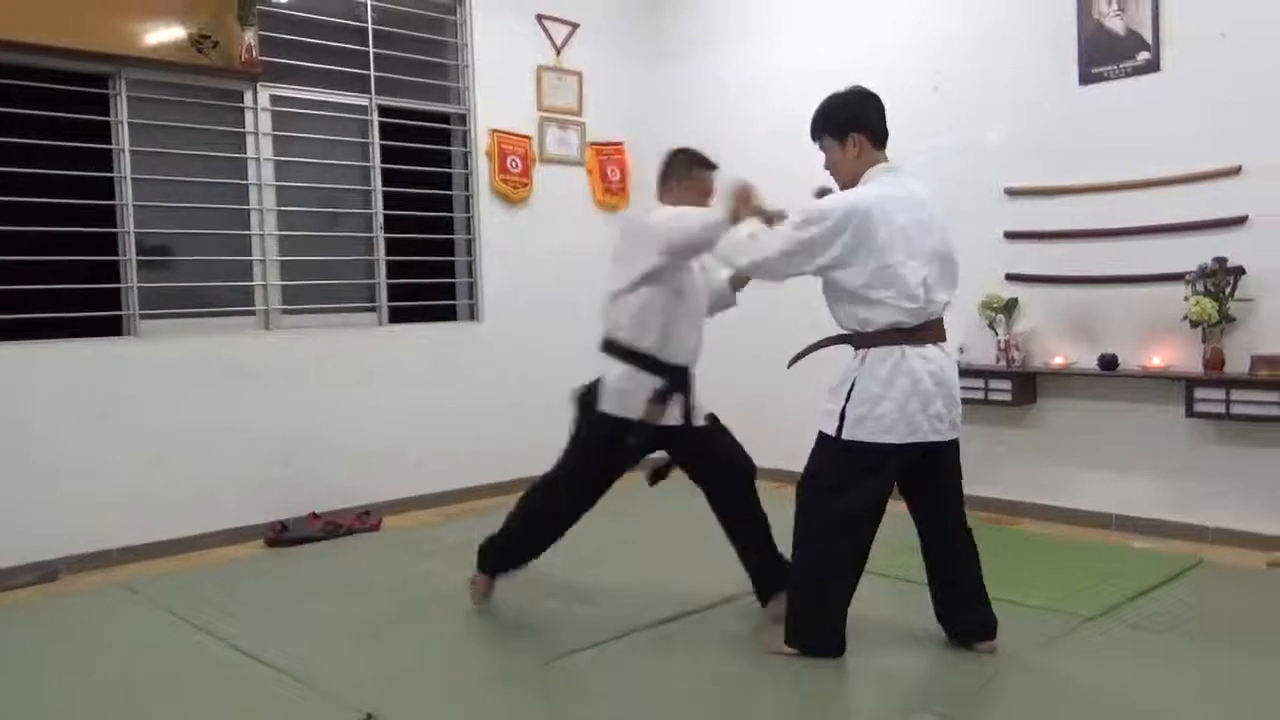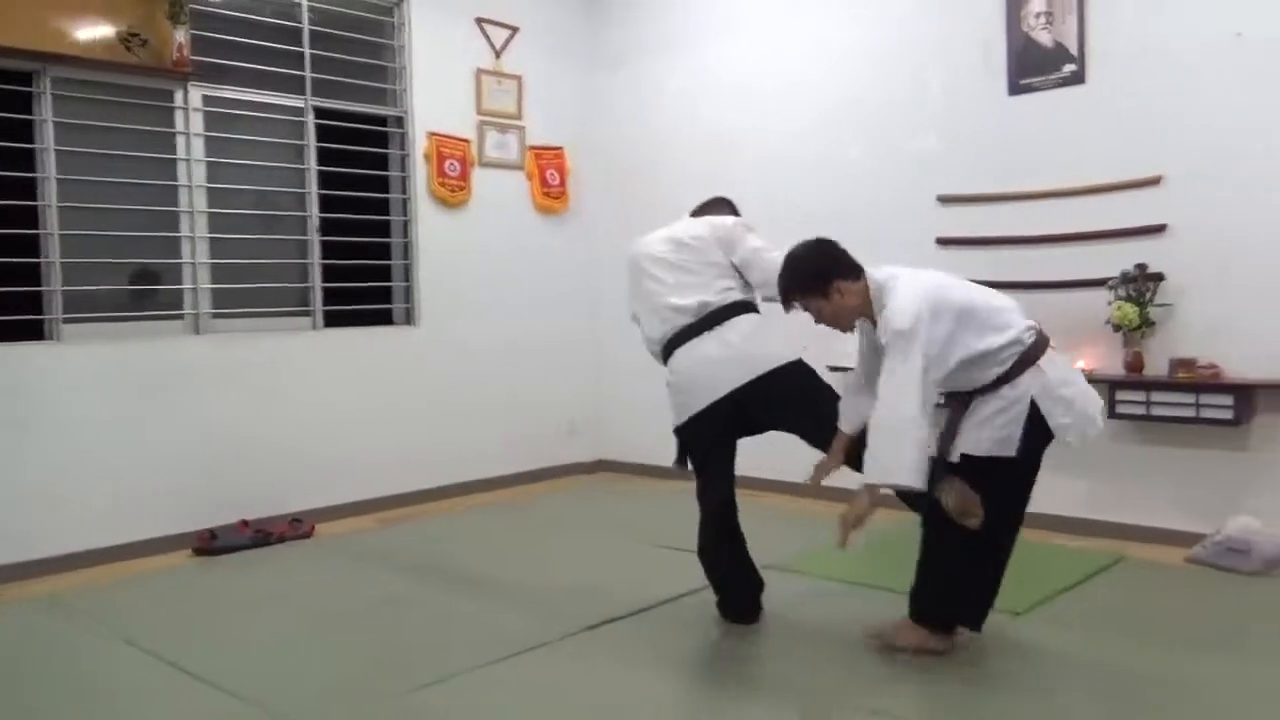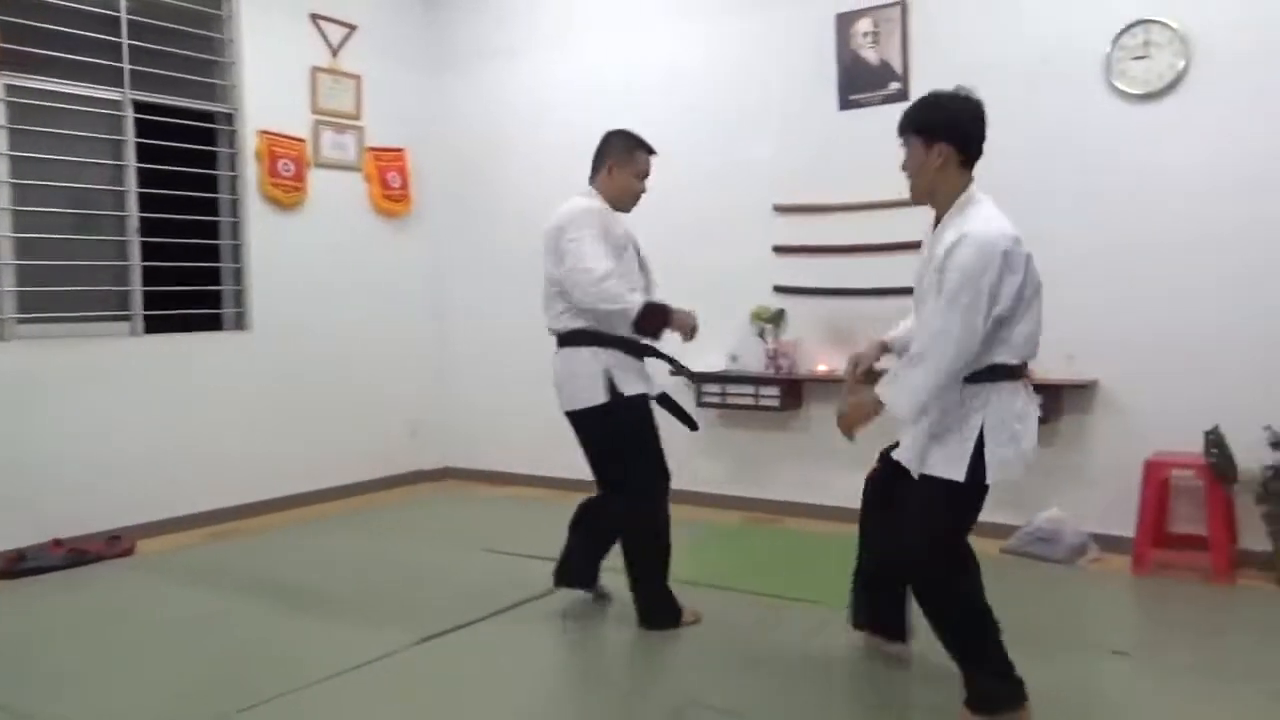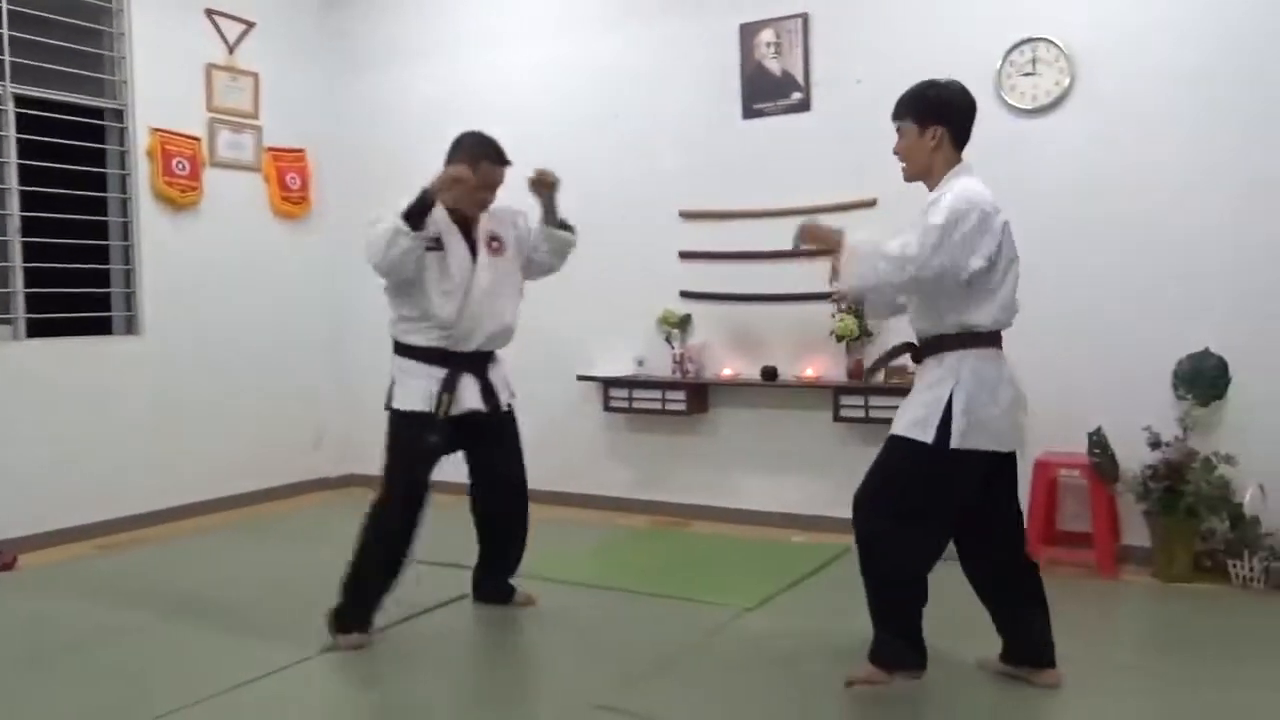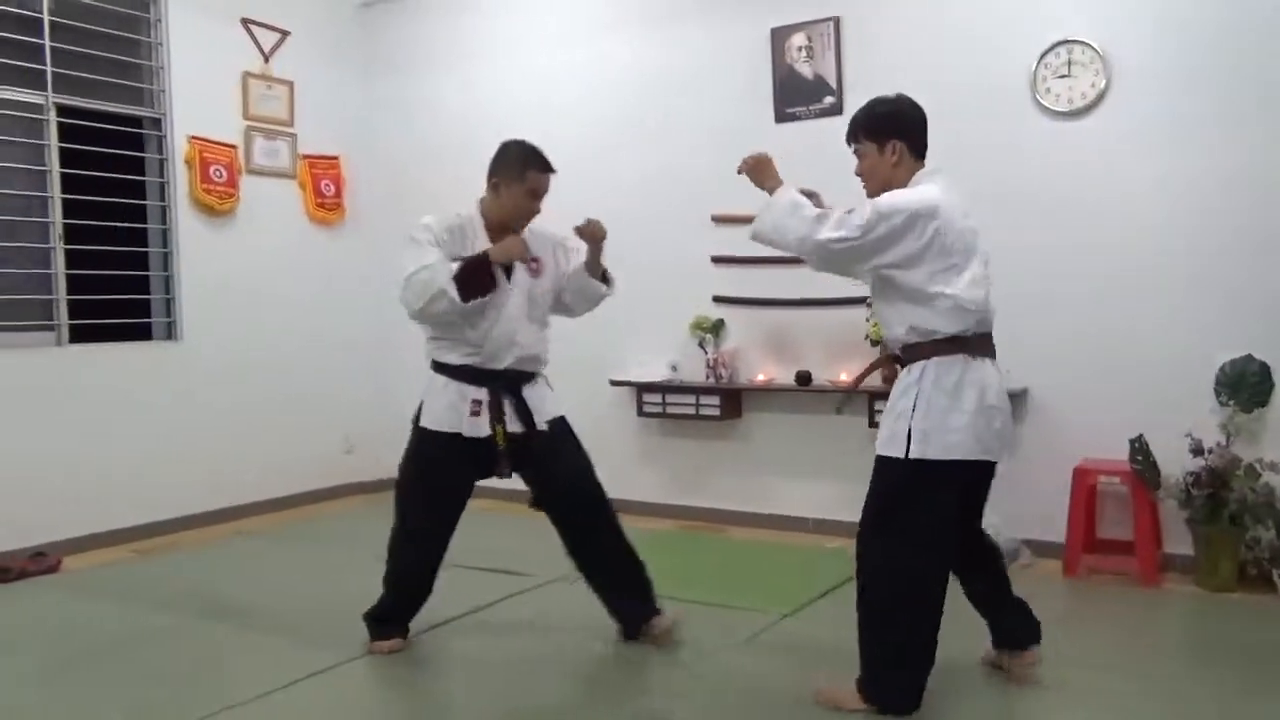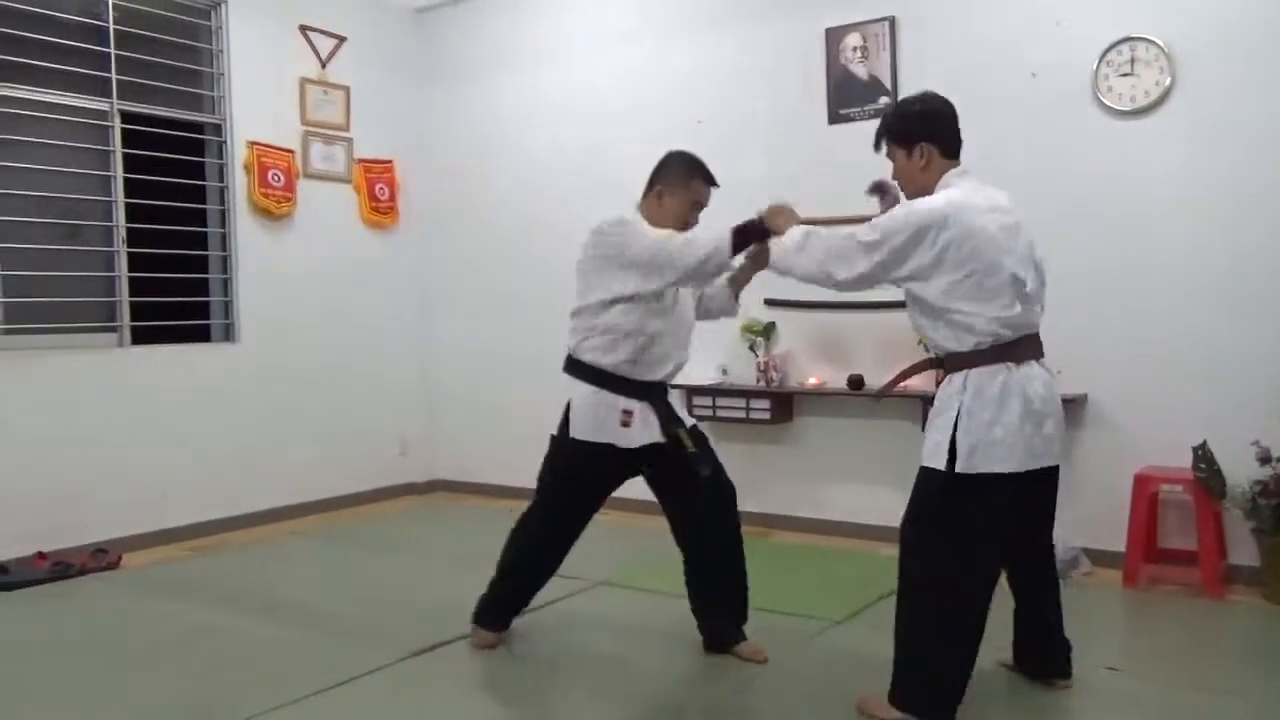
dt=0.5s
person 1, frame 1
left shoulder: (848, 208)
right shoulder: (918, 200)
left elbow: (761, 257)
left wrist: (747, 219)
left hip: (882, 377)
right hip: (932, 369)
left knee: (828, 505)
right knee: (938, 506)
left ankle: (811, 633)
right ankle: (974, 625)
person 1, frame 2
left shoulder: (909, 313)
right shoulder: (880, 296)
left elbow: (901, 406)
right elbow: (869, 378)
right wrist: (841, 441)
left hip: (1027, 394)
right hip: (998, 389)
left ankle: (936, 622)
right ankle: (941, 620)
person 1, frame 3
left shoulder: (980, 239)
right shoulder: (954, 225)
left elbow: (950, 346)
left wrist: (876, 398)
right wrist: (888, 347)
left hip: (978, 414)
right hip: (955, 405)
left knee: (931, 550)
right knee: (886, 500)
right ankle: (884, 622)
person 1, frame 4
left shoulder: (963, 202)
right shoulder: (956, 201)
left elbow: (910, 266)
right elbow: (921, 283)
left wrist: (840, 247)
right wrist: (854, 264)
left hip: (961, 385)
right hip: (973, 383)
left knee: (884, 514)
right knee: (989, 531)
left ankle: (898, 653)
right ankle: (1032, 654)
person 1, frame 5
left shoulder: (913, 208)
right shoulder: (935, 206)
left elbow: (827, 244)
right elbow: (858, 251)
left wrist: (775, 189)
right wrist: (798, 201)
left hip: (940, 391)
right hip: (973, 386)
left knee: (893, 541)
right knee: (954, 529)
right ankle: (1015, 637)
person 1, frame 6
left shoulder: (928, 217)
right shoulder: (996, 205)
left elbow: (842, 265)
left wrist: (786, 233)
right wrist: (895, 220)
left hip: (982, 398)
right hip: (1028, 390)
left knee: (939, 551)
right knee: (1025, 540)
right ankle: (1045, 657)
person 2, frame 1
left shoulder: (682, 254)
right shoulder: (648, 226)
left elbow: (705, 299)
right elbow: (689, 229)
left wrist: (738, 280)
right wrist: (734, 209)
left hip: (671, 392)
right hip: (627, 390)
left knee: (731, 476)
right knee: (574, 484)
left ankle: (773, 583)
right ankle: (494, 563)
person 2, frame 2
left shoulder: (641, 253)
right shoulder: (727, 227)
right elbow: (778, 275)
left hip: (690, 374)
right hip: (749, 352)
left knee: (715, 501)
right knee: (842, 427)
left ankle: (738, 600)
person 2, frame 3
left shoulder: (607, 222)
right shoulder: (584, 218)
right elbow: (598, 293)
left wrist: (660, 316)
right wrist: (665, 314)
left hip: (608, 370)
right hip: (598, 371)
left knee: (623, 482)
right knee: (644, 485)
left ankle: (577, 566)
right ankle: (657, 606)
person 2, frame 4
left shoulder: (504, 222)
right shoulder: (413, 220)
left elbow: (546, 255)
right elbow: (385, 258)
left wrist: (549, 206)
right wrist: (432, 196)
left hip: (482, 379)
right hip: (420, 379)
left knee: (506, 491)
right knee: (401, 496)
left ankle: (493, 582)
right ankle: (354, 611)
person 2, frame 5
left shoulder: (541, 242)
right shoulder: (439, 233)
left elbow: (576, 300)
right elbow: (420, 298)
left wrist: (594, 255)
right wrist: (489, 262)
left hip: (525, 399)
right hip: (456, 399)
left knee: (581, 500)
right knee: (421, 515)
left ankle: (637, 612)
right ankle: (390, 621)
person 2, frame 6
left shoulder: (670, 255)
right shoulder: (614, 236)
left elbow: (705, 301)
right elbow: (692, 251)
left wrist: (749, 268)
right wrist: (760, 231)
left hip: (655, 406)
right hip: (600, 404)
left knee: (713, 505)
right knee: (554, 517)
left ankle: (724, 629)
right ankle: (495, 612)
